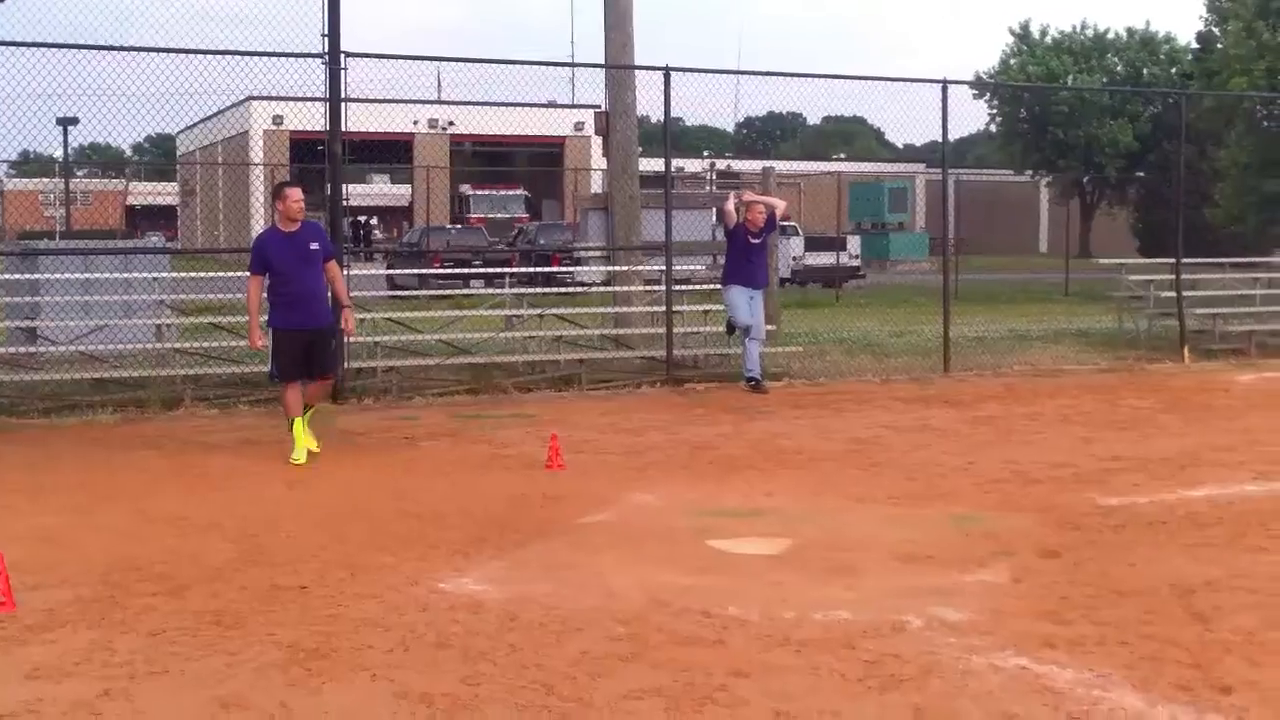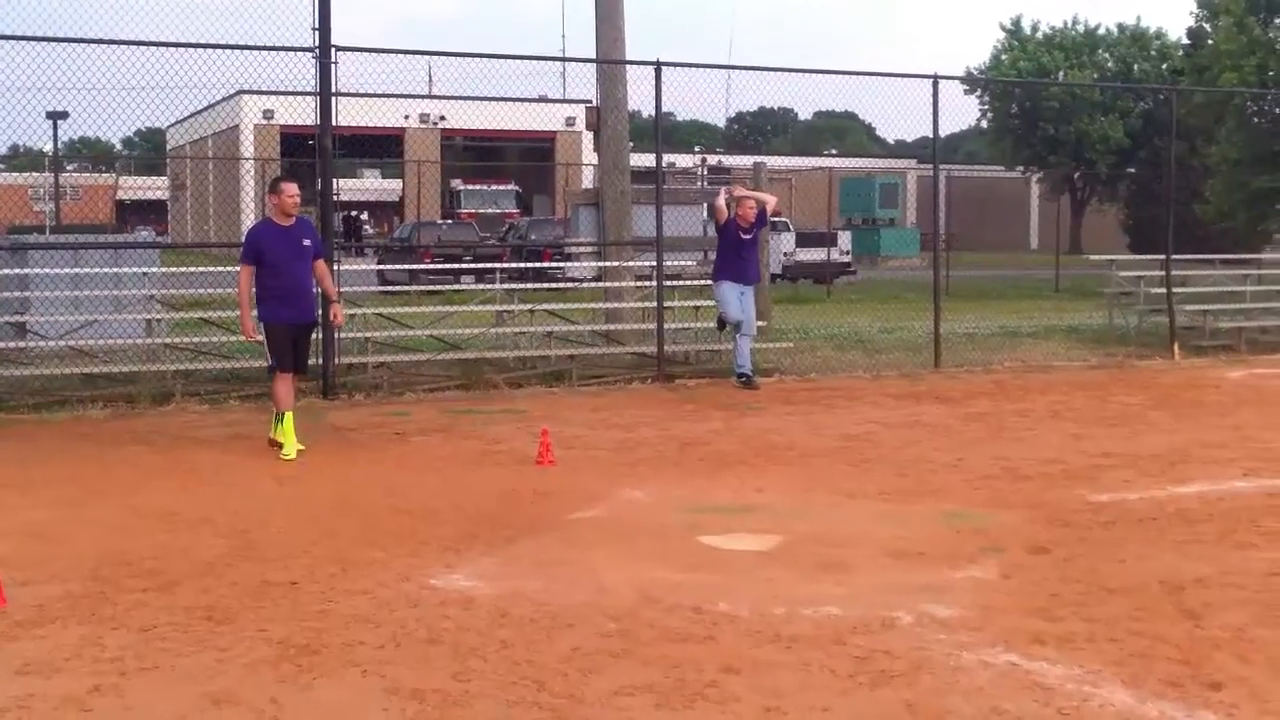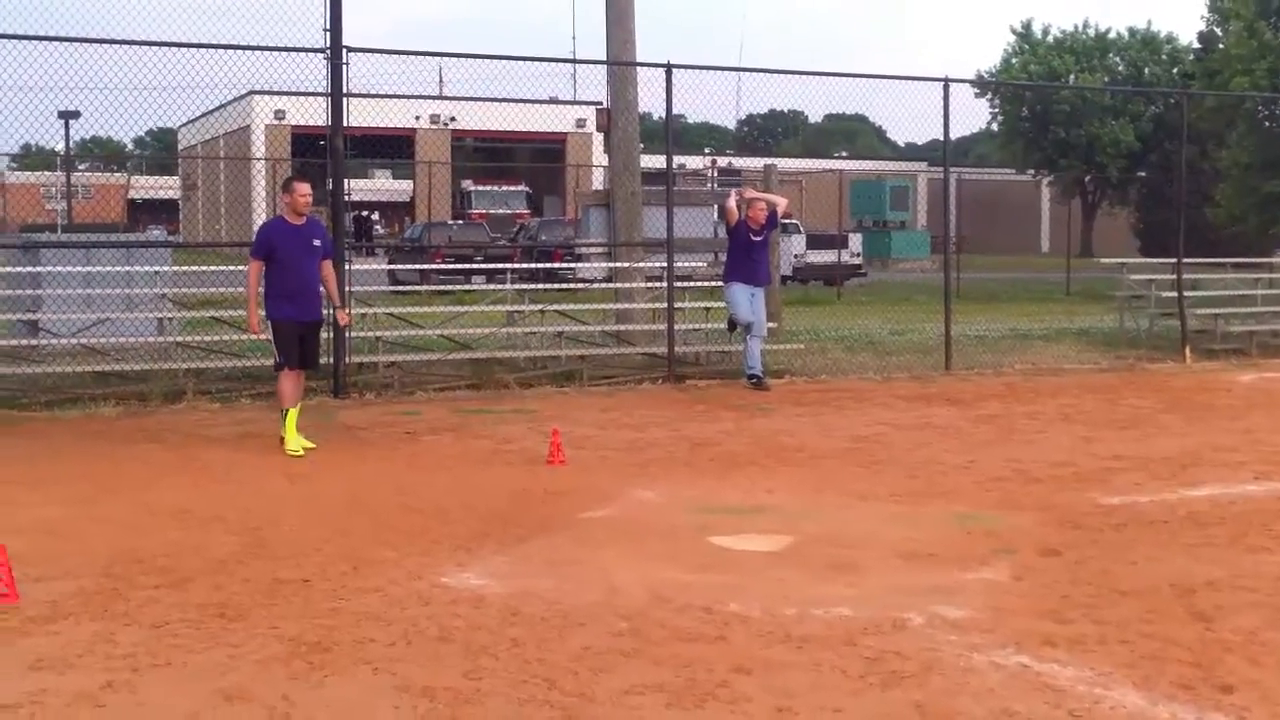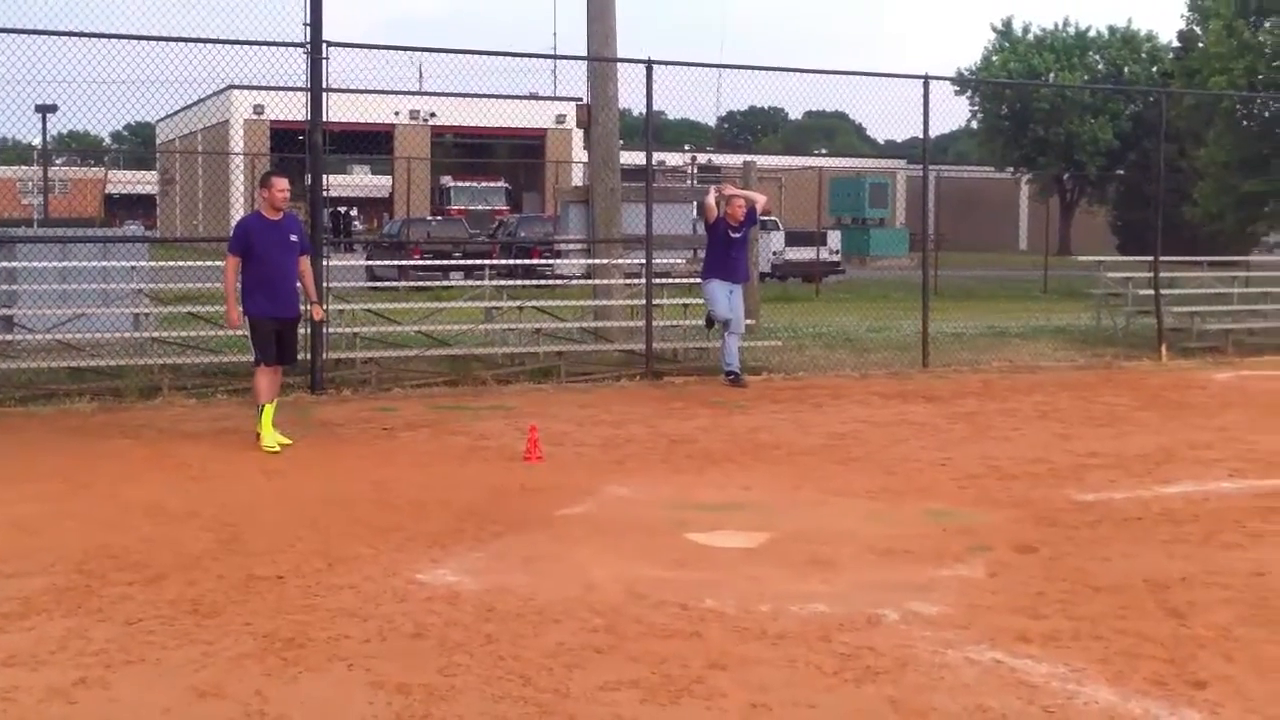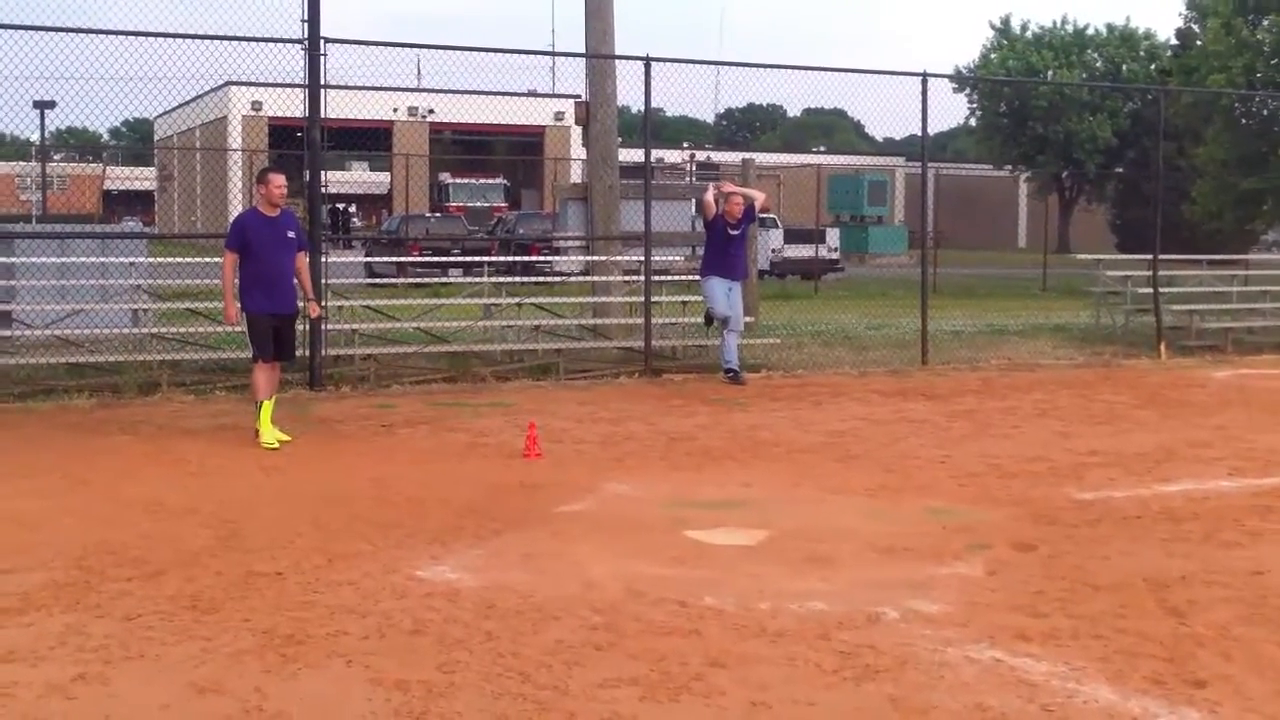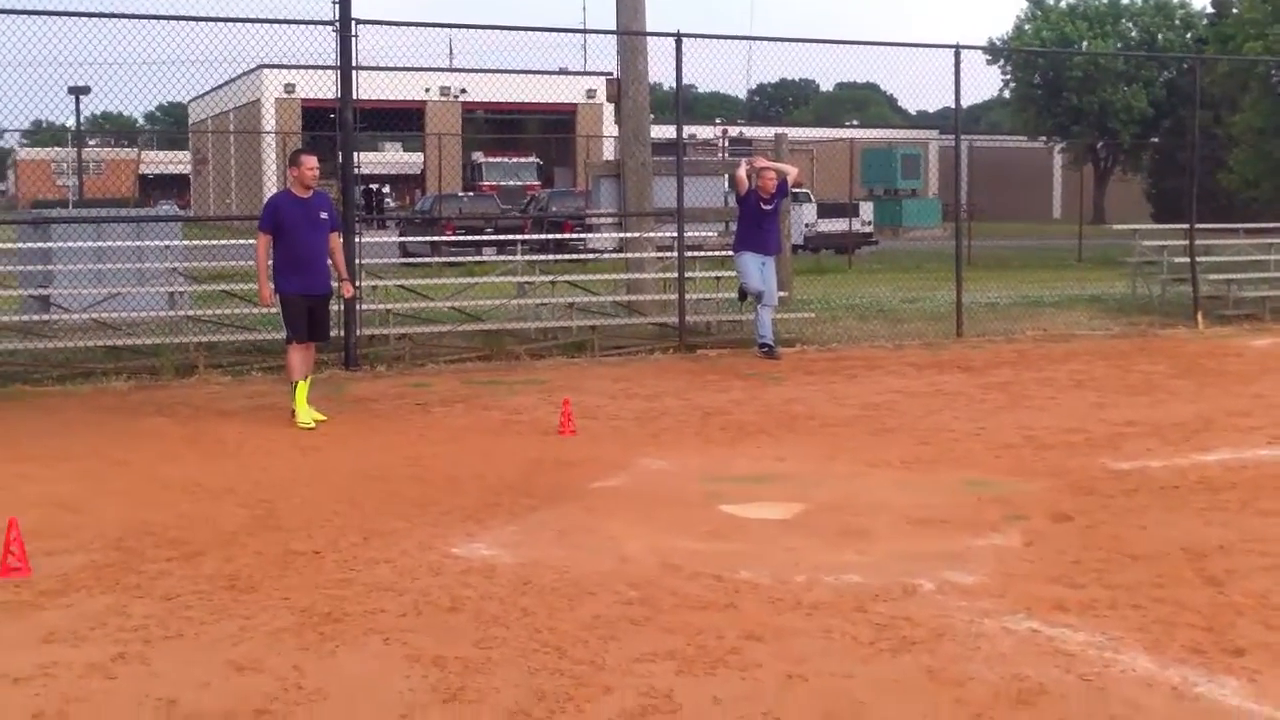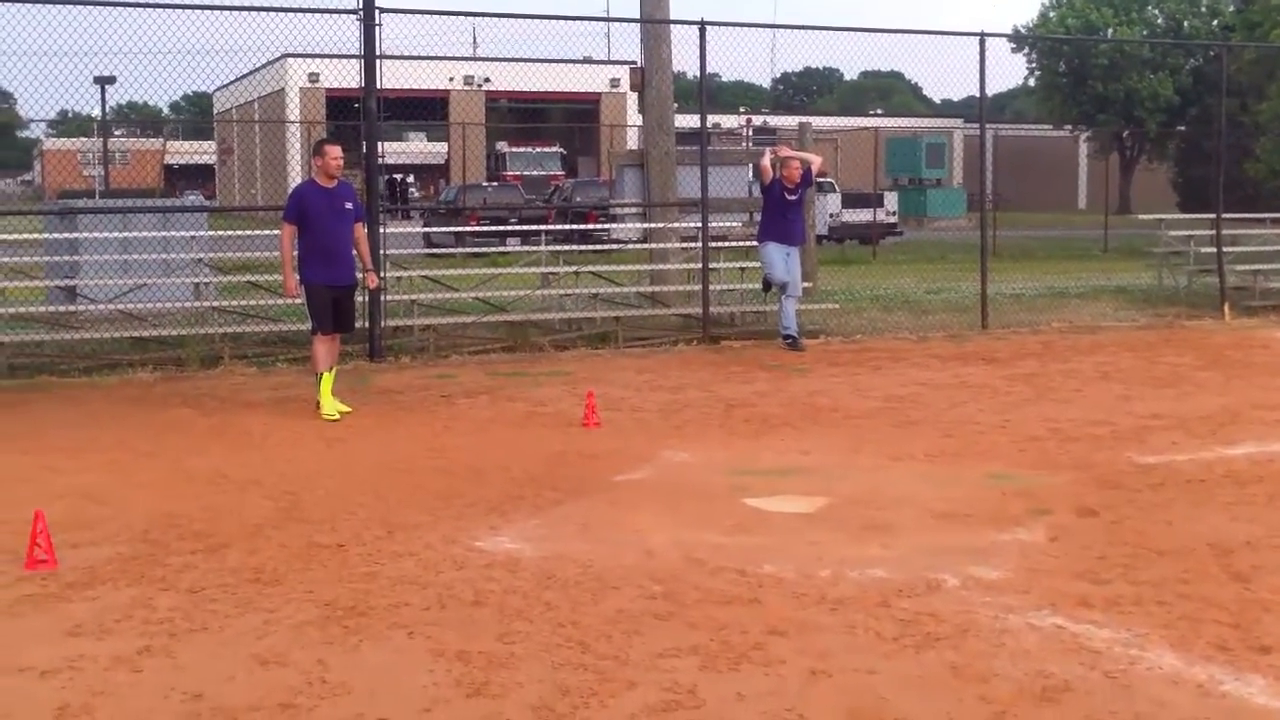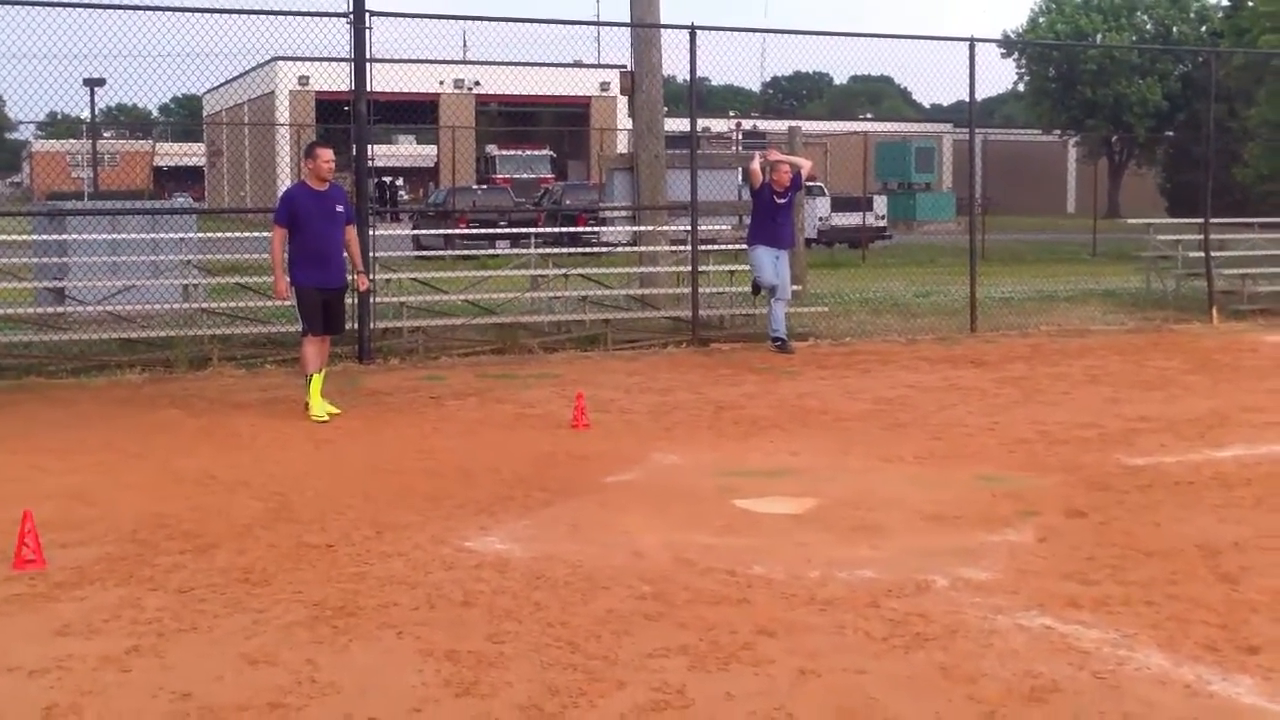
dt=0.5s
person 1, frame 1
left shoulder: (316, 232)
right shoulder: (265, 241)
left elbow: (332, 271)
right elbow: (255, 284)
left wrist: (346, 306)
right wrist: (253, 326)
left hip: (321, 323)
right hip: (285, 326)
left knee: (323, 379)
right knee: (290, 381)
left ankle: (302, 423)
right ankle: (299, 440)
person 1, frame 2
left shoulder: (308, 229)
right shoulder: (259, 233)
left elbow: (320, 268)
right elbow: (246, 275)
left wrist: (334, 301)
right wrist: (245, 315)
left hip: (305, 317)
right hip: (274, 317)
left knee: (294, 374)
right knee: (282, 373)
left ankle: (277, 431)
right ankle: (288, 437)
person 1, frame 3
left shoulder: (318, 229)
right shoulder: (270, 230)
left elbow: (327, 270)
right elbow: (255, 270)
left wrist: (338, 306)
right wrist: (252, 310)
left hip: (312, 315)
right hip: (282, 315)
left knee: (301, 370)
right knee: (288, 370)
left ankle: (291, 428)
right ankle: (289, 432)
person 1, frame 4
left shoulder: (295, 225)
right shoulder: (247, 225)
left elbow: (303, 266)
right elbow: (232, 266)
left wrist: (314, 301)
right wrist: (232, 305)
left hip: (289, 310)
right hip: (260, 311)
left knee: (278, 367)
right knee: (265, 365)
left ankle: (267, 425)
right ankle: (264, 429)
person 1, frame 5
left shoulder: (291, 221)
right shoulder: (245, 221)
left elbow: (300, 262)
right elbow: (229, 263)
left wrist: (310, 298)
right wrist: (229, 302)
left hip: (287, 307)
right hip: (257, 307)
left knee: (276, 363)
right knee: (262, 361)
left ankle: (267, 421)
right ankle: (263, 425)
person 1, frame 6
left shoulder: (325, 202)
right shoulder: (277, 203)
left elbow: (334, 243)
right elbow: (263, 244)
left wrist: (344, 278)
right wrist: (263, 283)
left hip: (320, 288)
right hip: (291, 288)
left knee: (311, 343)
right knee: (297, 342)
left ankle: (303, 401)
right ankle: (299, 405)
person 1, frame 7
left shoulder: (349, 191)
right shoulder: (302, 193)
left elbow: (358, 233)
right elbow: (287, 235)
left wrist: (368, 268)
right wrist: (288, 274)
left hip: (345, 278)
right hip: (316, 279)
left knee: (336, 334)
right knee: (322, 334)
left ankle: (328, 392)
right ankle: (324, 397)
person 1, frame 8
left shoulder: (340, 195)
right shoulder: (293, 196)
left elbow: (349, 235)
right elbow: (278, 237)
left wrist: (359, 270)
right wrist: (279, 276)
left hip: (336, 280)
right hip: (306, 281)
left knee: (326, 336)
right knee: (312, 335)
left ankle: (317, 395)
right ankle: (313, 398)
person 2, frame 1
left shoulder: (764, 229)
right shoulder: (737, 230)
left elbow: (781, 205)
right elbow: (728, 209)
left wrist: (754, 197)
right wrist: (732, 199)
left hip: (757, 289)
right hip: (735, 286)
left knee: (756, 334)
right knee: (744, 321)
left ankle: (752, 377)
right ankle: (733, 321)
person 2, frame 2
left shoulder: (756, 225)
right shoulder: (728, 225)
left elbow: (772, 200)
right elbow: (719, 205)
left wrist: (745, 193)
right wrist: (723, 194)
left hip: (748, 285)
right hip: (726, 282)
left knee: (746, 330)
right knee: (735, 317)
left ankle: (743, 373)
right ankle: (724, 317)
person 2, frame 3
left shoulder: (766, 226)
right shoulder: (738, 227)
left elbow: (783, 203)
right elbow: (729, 207)
left wrist: (756, 195)
right wrist: (733, 196)
left hip: (758, 286)
right hip: (736, 283)
left knee: (757, 331)
right knee: (745, 318)
left ankle: (754, 374)
right ankle: (735, 318)
person 2, frame 4
left shoulder: (745, 223)
right shoulder: (717, 224)
left elbow: (762, 200)
right elbow: (708, 203)
left wrist: (736, 191)
right wrist: (712, 193)
left hip: (736, 283)
right hip: (714, 280)
left knee: (735, 328)
right knee: (723, 315)
left ankle: (731, 372)
right ankle: (713, 315)
person 2, frame 5
left shoulder: (744, 219)
right shoulder: (716, 221)
left elbow: (761, 197)
right elbow: (707, 200)
left wrist: (735, 189)
right wrist: (711, 189)
left hip: (735, 280)
right hip: (713, 277)
left knee: (734, 326)
right knee: (722, 312)
left ankle: (730, 369)
right ankle: (711, 313)
person 2, frame 6
left shoulder: (777, 195)
right shoulder: (749, 196)
left elbow: (793, 171)
right elbow: (739, 176)
left wrist: (767, 164)
right wrist: (744, 165)
left hip: (768, 255)
right hip: (746, 252)
left knee: (768, 301)
right knee: (756, 287)
left ankle: (765, 344)
right ankle: (745, 288)
person 2, frame 7
left shoulder: (802, 184)
right shoulder: (773, 186)
left elbow: (818, 160)
right elbow: (764, 165)
left wrist: (791, 153)
right wrist: (768, 154)
left hip: (793, 246)
right hip: (771, 243)
left knee: (792, 292)
right knee: (780, 278)
left ankle: (789, 335)
right ankle: (770, 278)
person 2, frame 8
left shoulder: (791, 188)
right shoulder: (763, 190)
left elbow: (807, 164)
right elbow: (753, 169)
left wrist: (780, 157)
right wrist: (757, 158)
left hip: (782, 249)
right hip: (760, 246)
left knee: (781, 295)
right knee: (769, 281)
left ankle: (778, 338)
right ankle: (759, 281)
